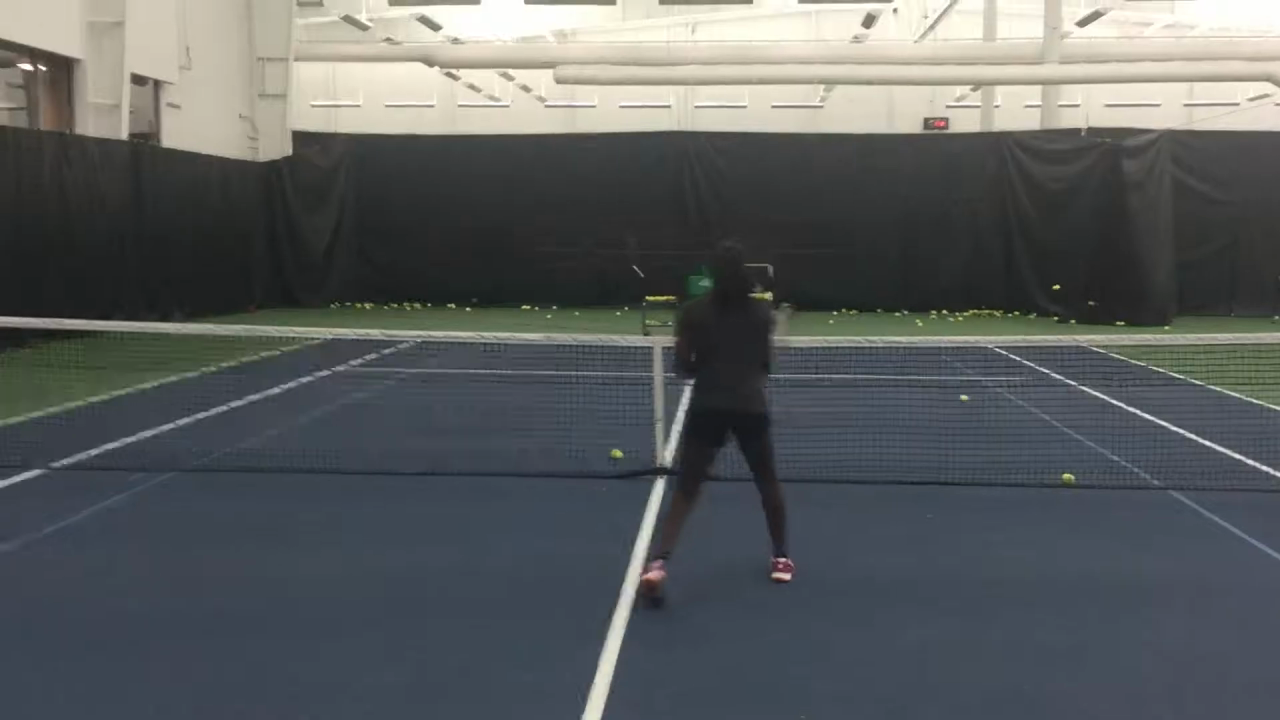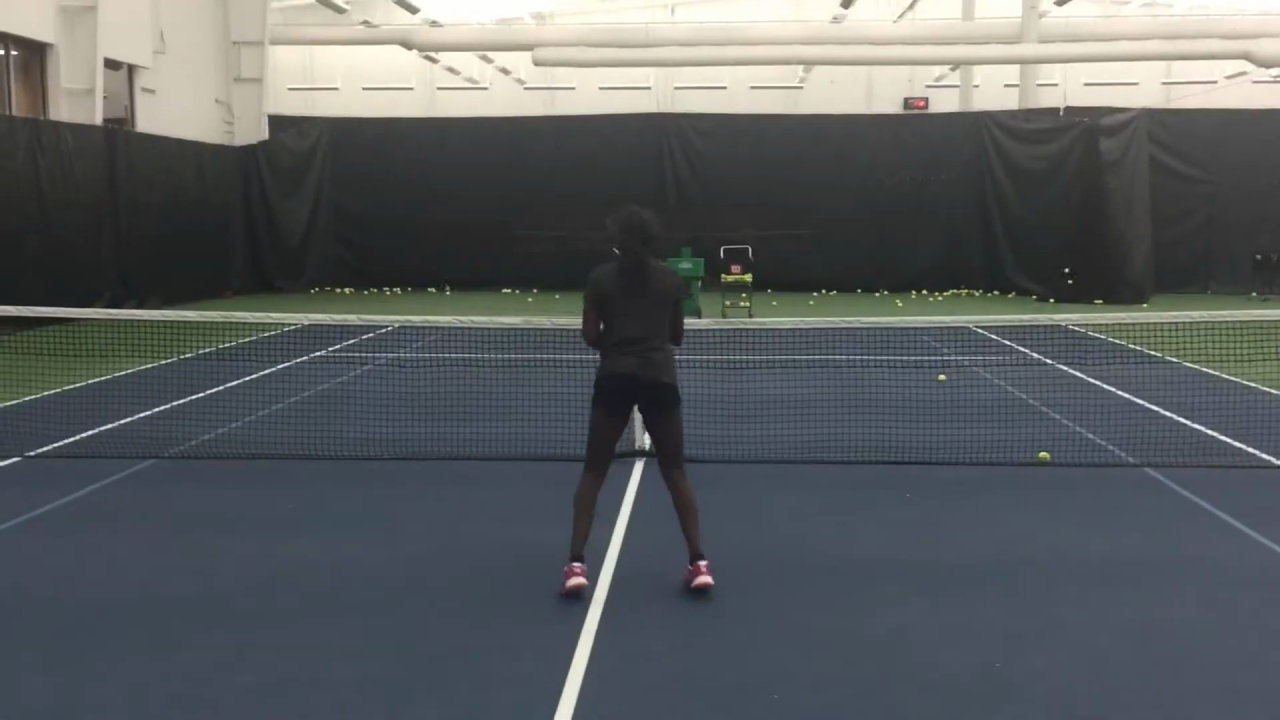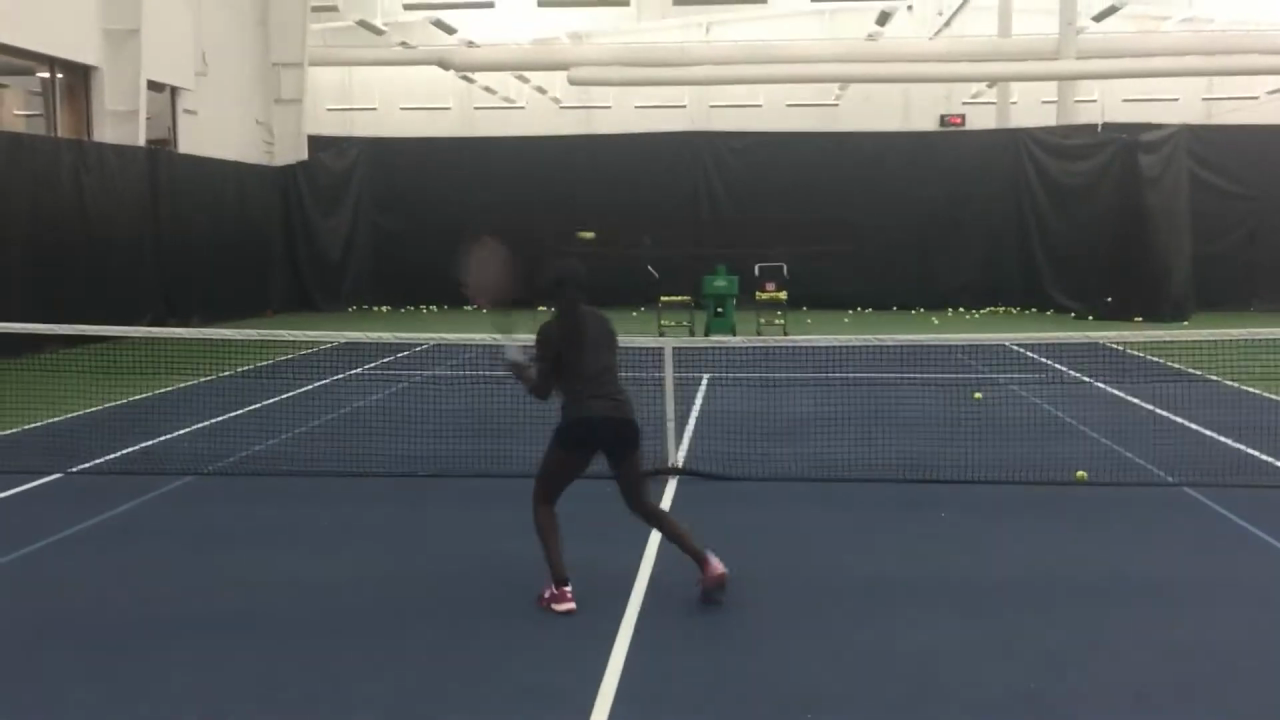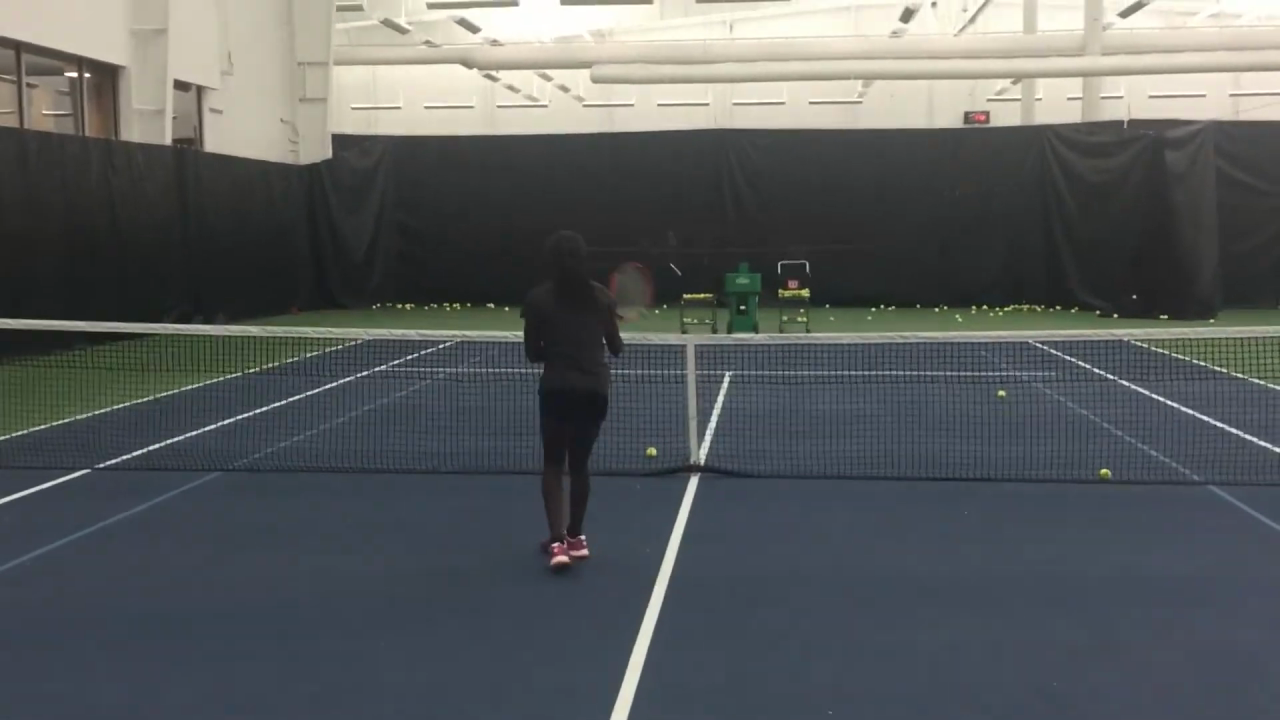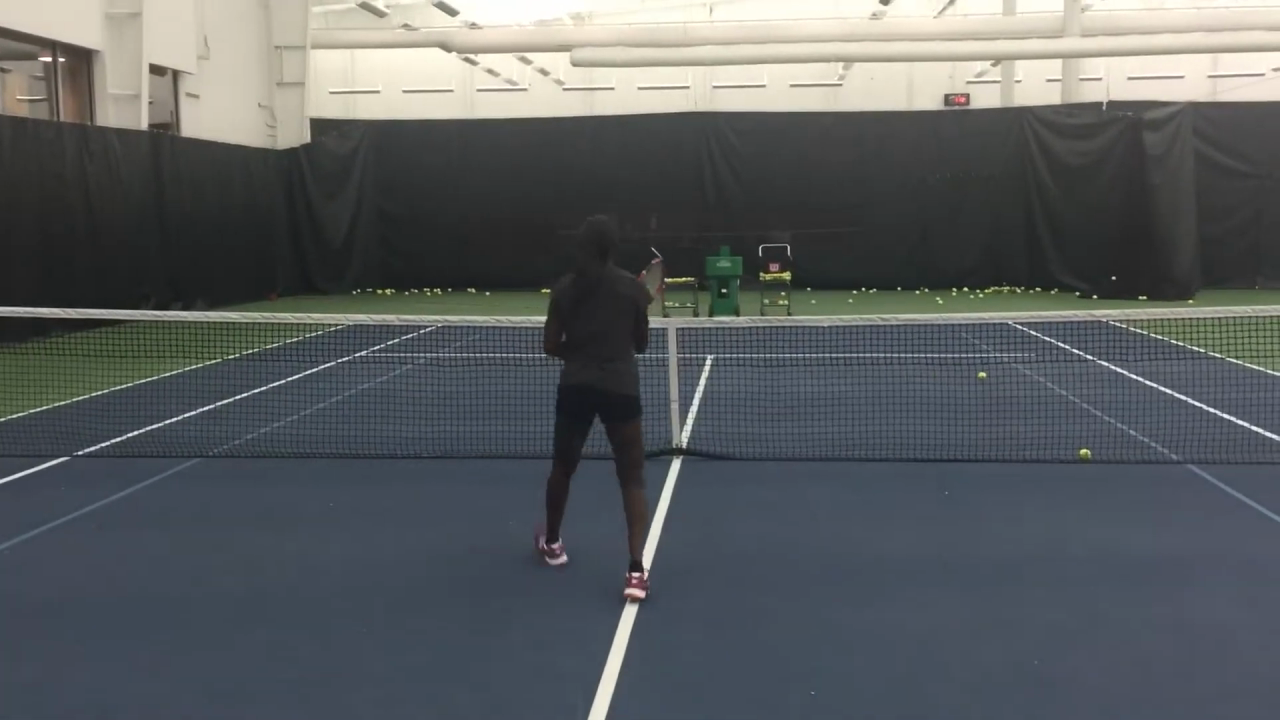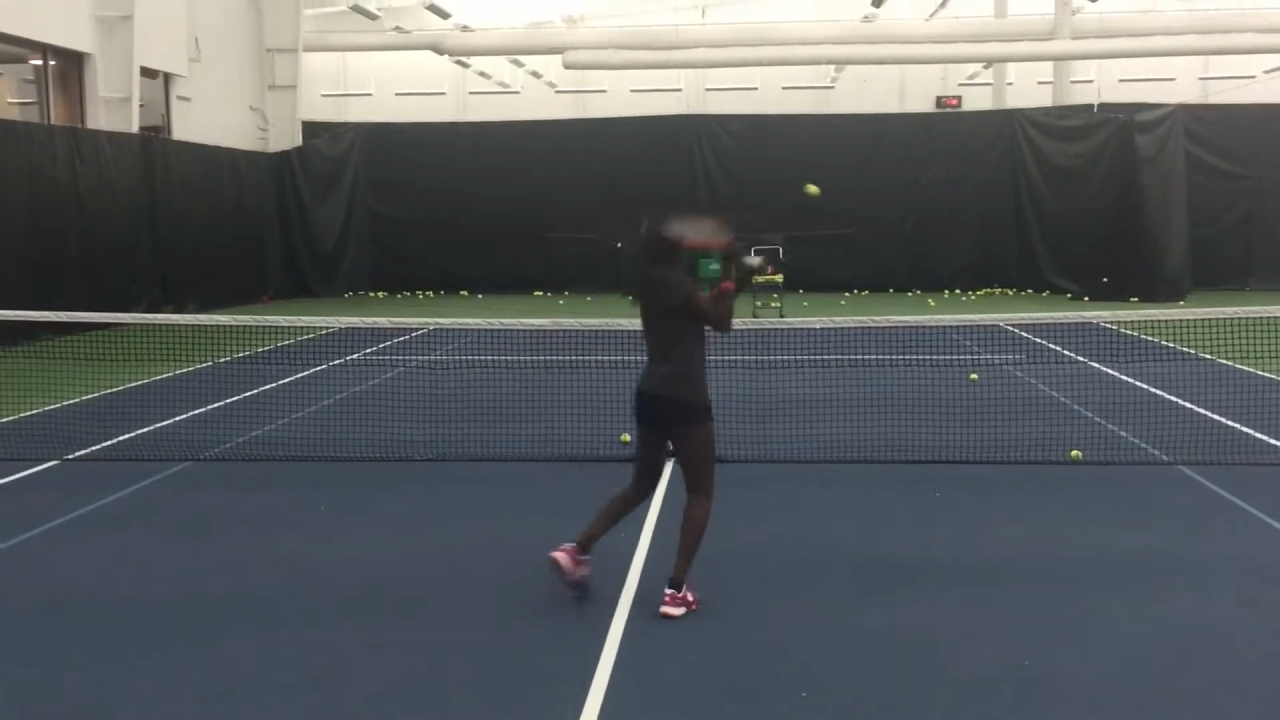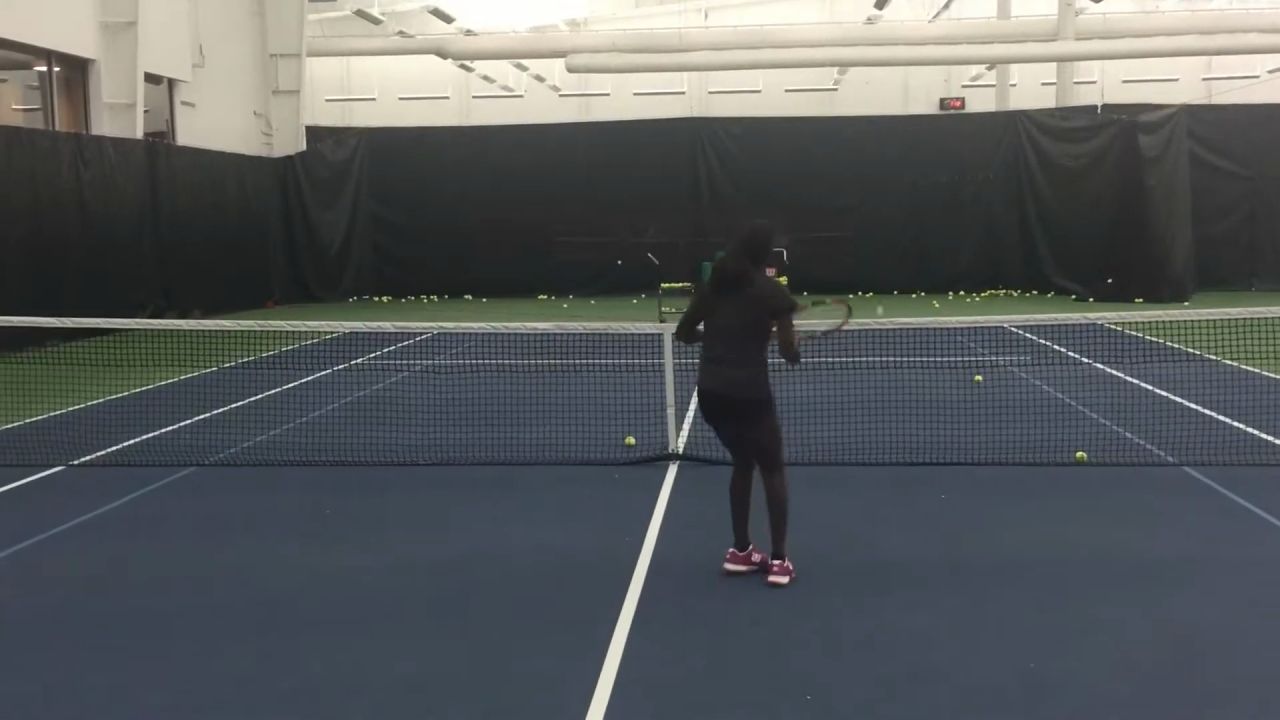
dt=0.7s
person 1, frame 1
left shoulder: (694, 311)
right shoulder: (760, 311)
left elbow: (684, 365)
right elbow: (764, 366)
left hip: (707, 407)
right hip: (750, 407)
left knee: (685, 491)
right knee: (768, 484)
left ankle: (658, 563)
right ankle: (780, 558)
person 1, frame 2
left shoulder: (601, 278)
right shoulder: (670, 281)
left elbow: (590, 337)
right elbow: (676, 336)
left hip: (615, 378)
right hip: (659, 378)
left knee: (593, 471)
right knee: (675, 473)
left ankle: (576, 563)
right ankle: (698, 563)
person 1, frame 3
left shoulder: (552, 330)
right shoulder: (601, 322)
left elbow: (540, 390)
left wrist: (522, 371)
left hip: (580, 421)
right hip: (621, 417)
left knee: (544, 500)
right knee: (641, 504)
left ankle: (561, 588)
right ankle: (705, 562)
person 1, frame 4
left shoulder: (538, 298)
right shoulder: (601, 295)
left elbow: (533, 353)
right elbow: (616, 348)
left hip: (557, 389)
right hip: (594, 390)
left knee: (553, 464)
right knee: (579, 464)
left ankle: (559, 542)
right ankle: (574, 536)
person 1, frame 5
left shoulder: (565, 288)
right shoulder: (633, 287)
left elbow: (551, 347)
right elbow: (641, 344)
left hip: (576, 387)
right hip: (620, 390)
left knee: (563, 467)
right knee: (632, 481)
left ankle: (552, 542)
right ankle: (636, 572)
person 1, frame 6
left shoulder: (655, 285)
right shoulder: (674, 280)
left elbow: (686, 305)
right elbow: (722, 322)
left wrist: (727, 278)
right wrist: (729, 275)
left hip: (652, 393)
right hip: (685, 397)
left knee: (641, 484)
right knee: (700, 492)
left ankle: (574, 549)
right ankle: (676, 590)
person 1, frame 7
left shoulder: (714, 284)
right shoulder: (773, 292)
left elbow: (683, 333)
right elbow: (789, 350)
right wrist: (797, 358)
left hip: (710, 390)
right hip: (747, 391)
left knee: (743, 463)
right knee: (772, 471)
left ankle: (740, 550)
right ankle: (778, 561)
